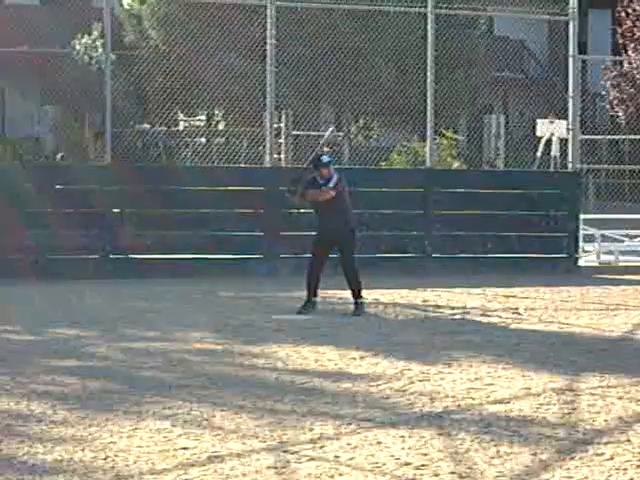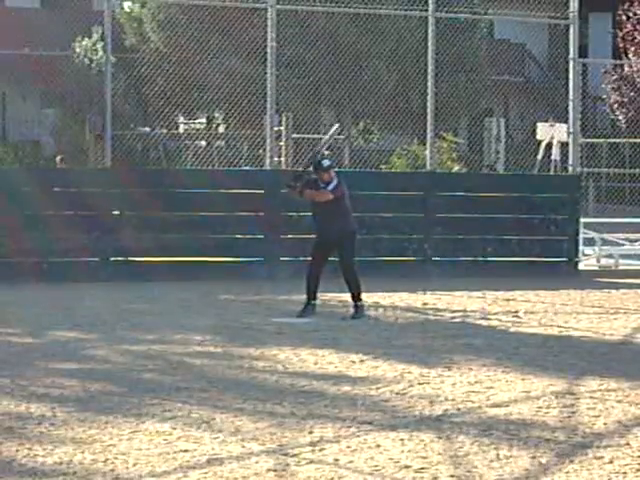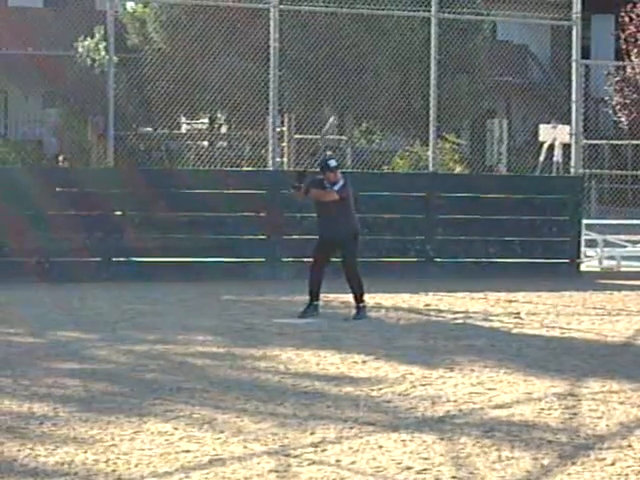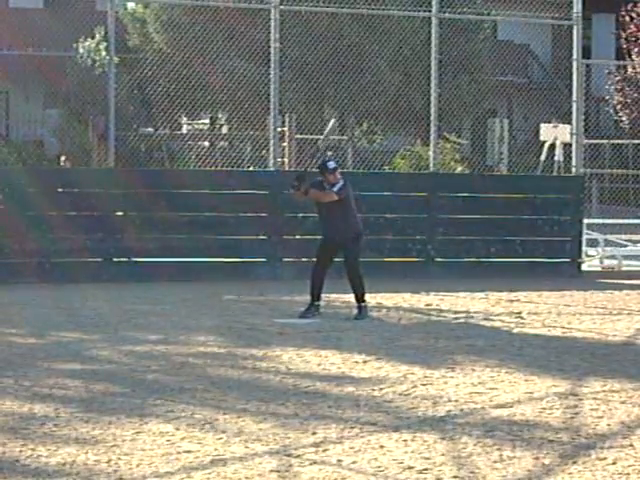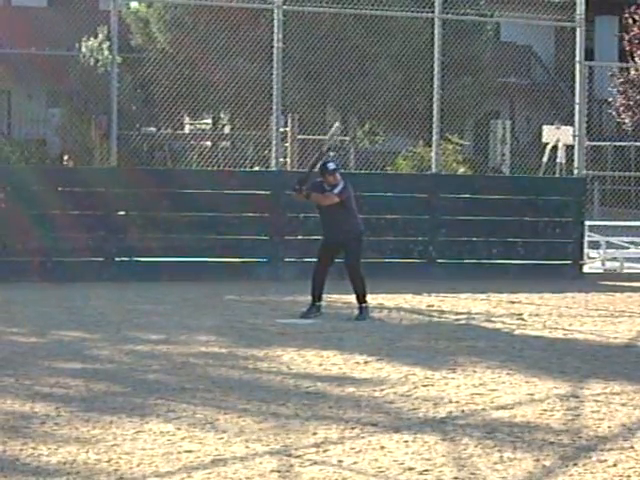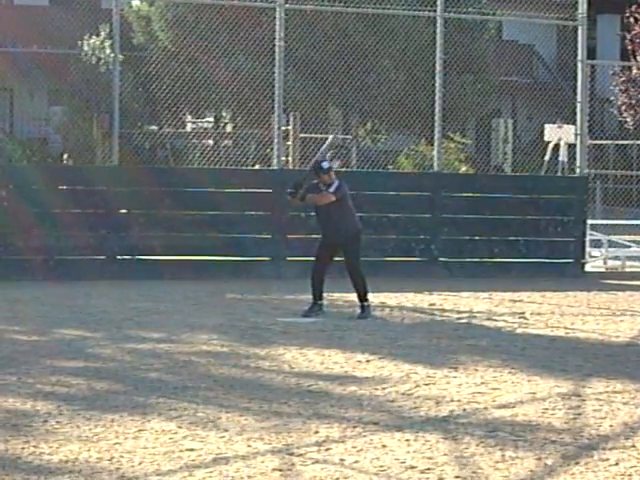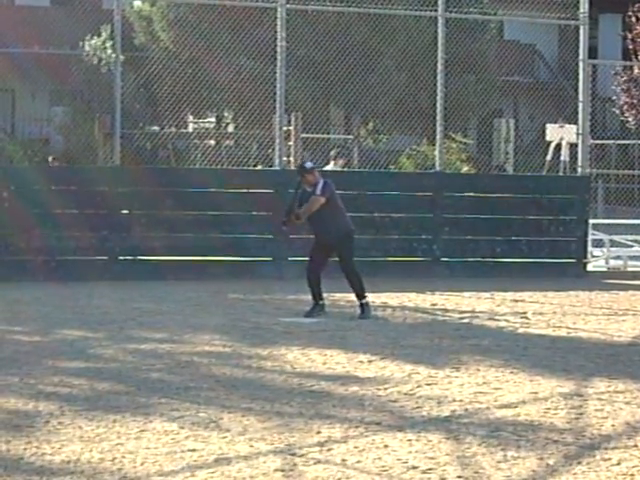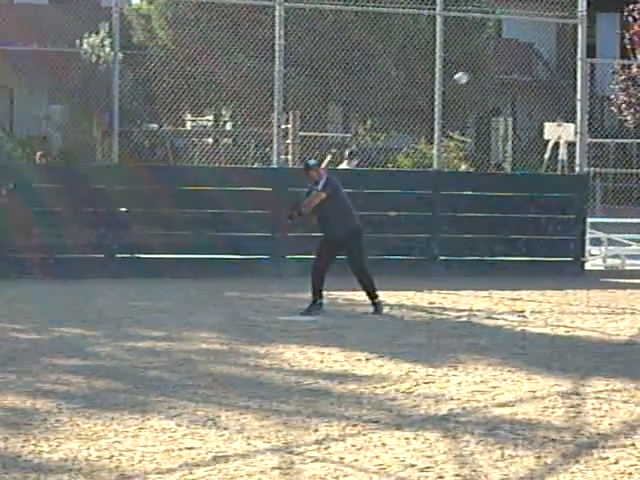
dt=0.5s
person 1, frame 1
left shoulder: (337, 179)
right shoulder: (311, 182)
left elbow: (323, 195)
right elbow: (300, 198)
left wrist: (304, 193)
right wrist: (297, 192)
left hip: (345, 229)
right hip: (325, 230)
left knee: (348, 264)
right knee: (314, 264)
left ankle: (359, 301)
right ankle: (311, 300)
person 1, frame 2
left shoulder: (338, 183)
right shoulder: (312, 182)
left elbow: (320, 196)
right elbow: (297, 190)
left wrist: (302, 191)
right wrist: (296, 186)
left hip: (345, 233)
right hip: (324, 234)
left knee: (348, 267)
right knee: (314, 268)
left ankle: (358, 304)
right ankle: (311, 303)
person 1, frame 3
left shoulder: (343, 183)
right shoulder: (317, 182)
left elbow: (325, 196)
right elbow: (301, 192)
left wrist: (306, 190)
right wrist: (299, 186)
left hip: (348, 234)
right hip: (327, 235)
left knee: (350, 268)
right knee: (316, 267)
left ankle: (360, 306)
right ankle: (313, 304)
person 1, frame 4
left shoulder: (343, 184)
right shoulder: (318, 184)
left elbow: (324, 197)
right elbow: (300, 194)
left wrist: (305, 189)
right wrist: (299, 186)
left hip: (351, 234)
right hip: (330, 236)
left knee: (352, 268)
right knee: (319, 268)
left ankle: (362, 305)
right ankle: (315, 304)
person 1, frame 5
left shoulder: (343, 186)
right shoulder: (318, 185)
left elbow: (325, 200)
right elbow: (302, 194)
left wrist: (306, 193)
right wrist: (300, 189)
left hip: (352, 235)
right hip: (331, 236)
left knee: (353, 269)
right knee: (319, 269)
left ankle: (363, 306)
right ankle: (316, 305)
person 1, frame 6
left shoulder: (339, 185)
right shoulder: (314, 187)
left elbow: (320, 199)
right elbow: (297, 200)
left wrist: (302, 195)
right wrist: (296, 193)
left hip: (350, 234)
right hip: (329, 236)
left knee: (353, 268)
right knee: (318, 268)
left ankle: (365, 305)
right ankle: (317, 303)
person 1, frame 7
left shoulder: (324, 185)
right shoulder: (302, 194)
left elbow: (313, 206)
right elbow: (301, 215)
left wrist: (297, 215)
right wrist: (295, 216)
left hip: (342, 234)
right hip: (322, 238)
left knee: (348, 267)
right knee: (312, 270)
left ankle: (364, 303)
right ankle: (319, 303)
person 1, frame 8
left shoulder: (328, 181)
right shoulder: (312, 191)
left elbow: (314, 201)
right elbow: (310, 212)
left wrist: (297, 212)
right wrist: (299, 211)
left hip: (351, 232)
right hip: (331, 236)
left knee: (358, 266)
right knee: (318, 267)
left ankle: (375, 300)
right ankle: (317, 302)
